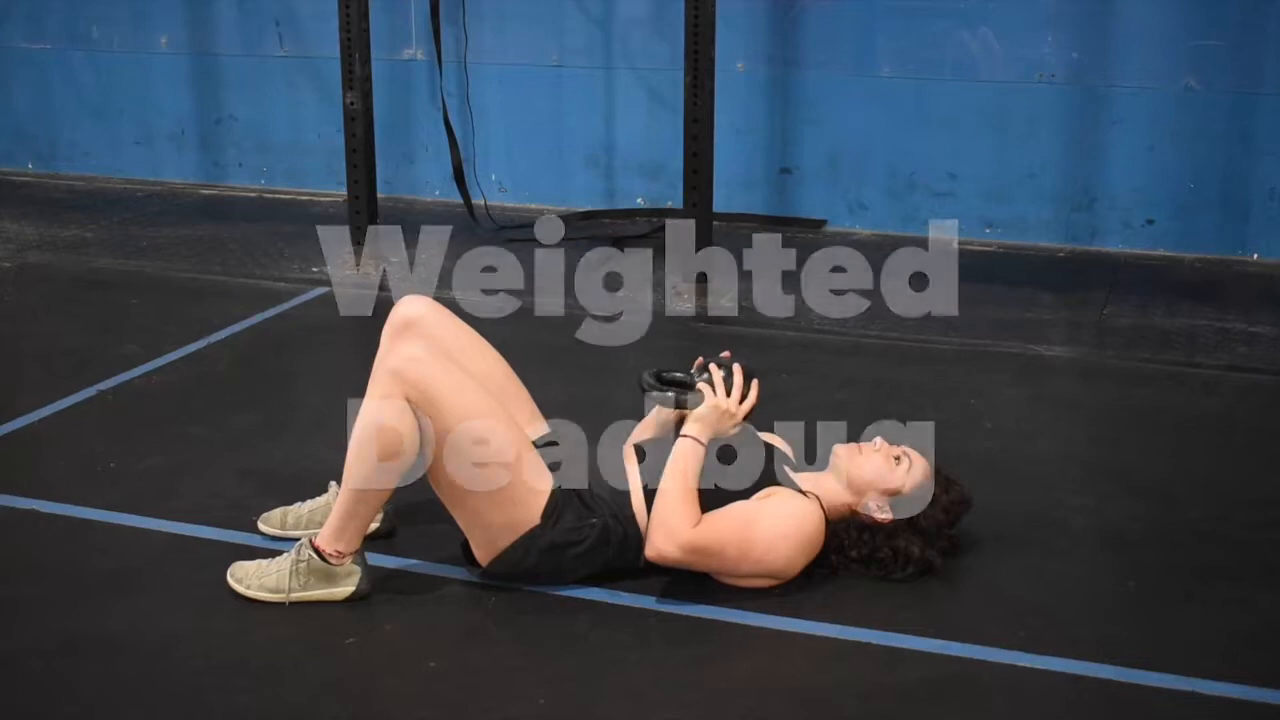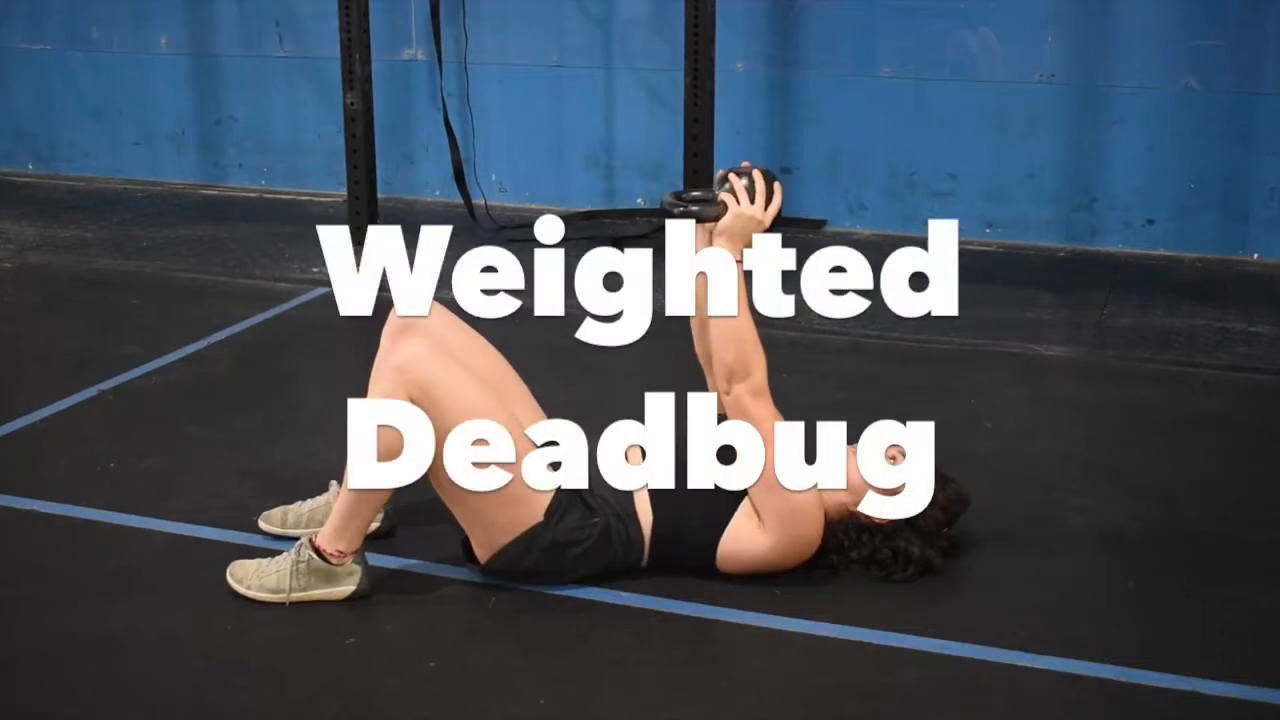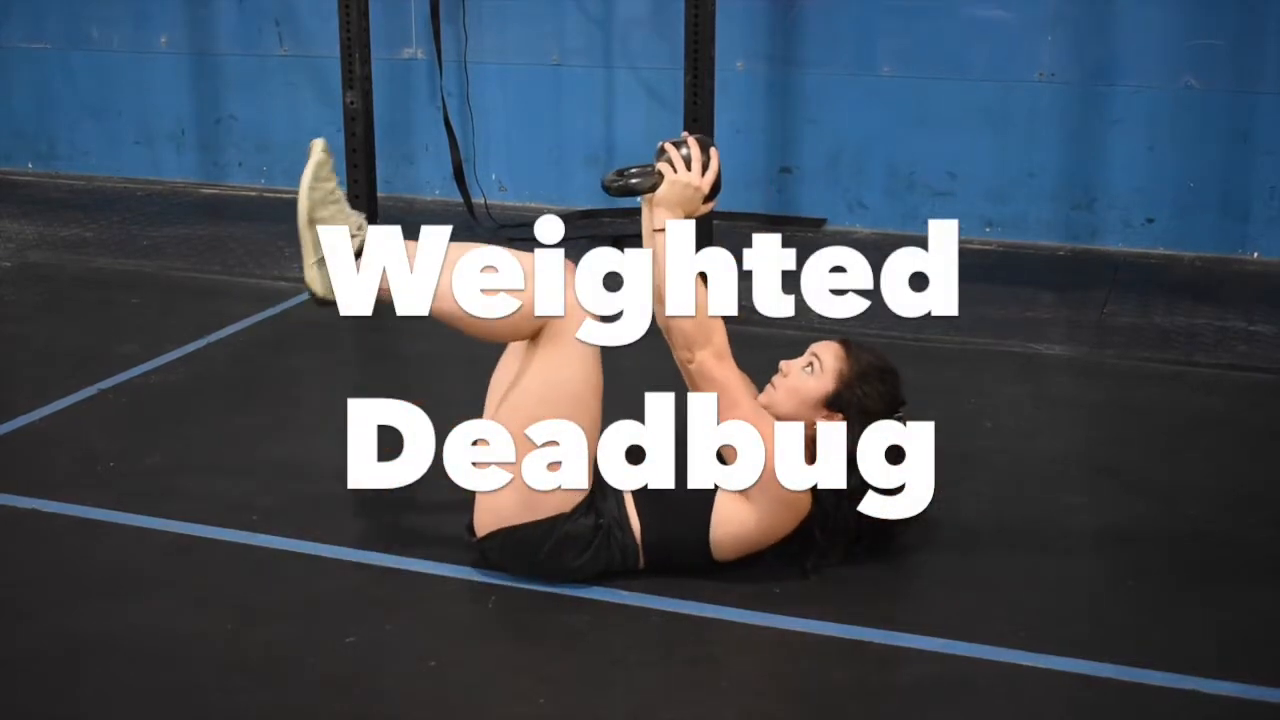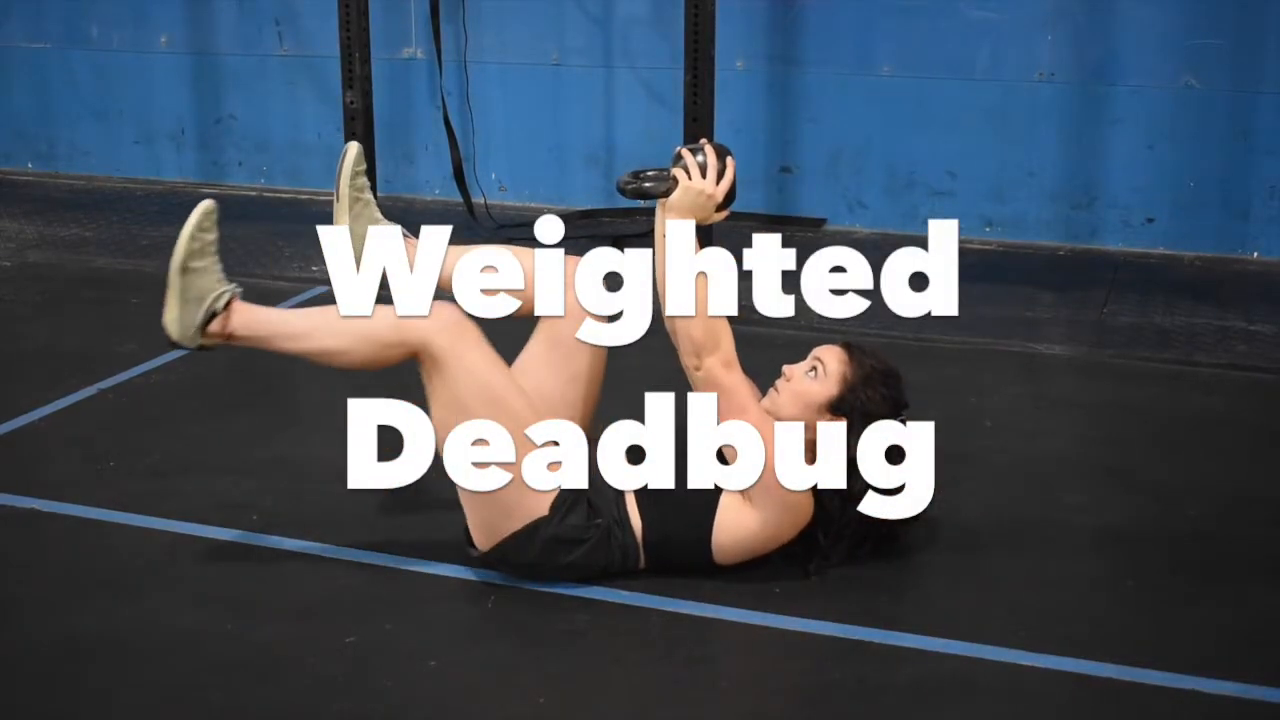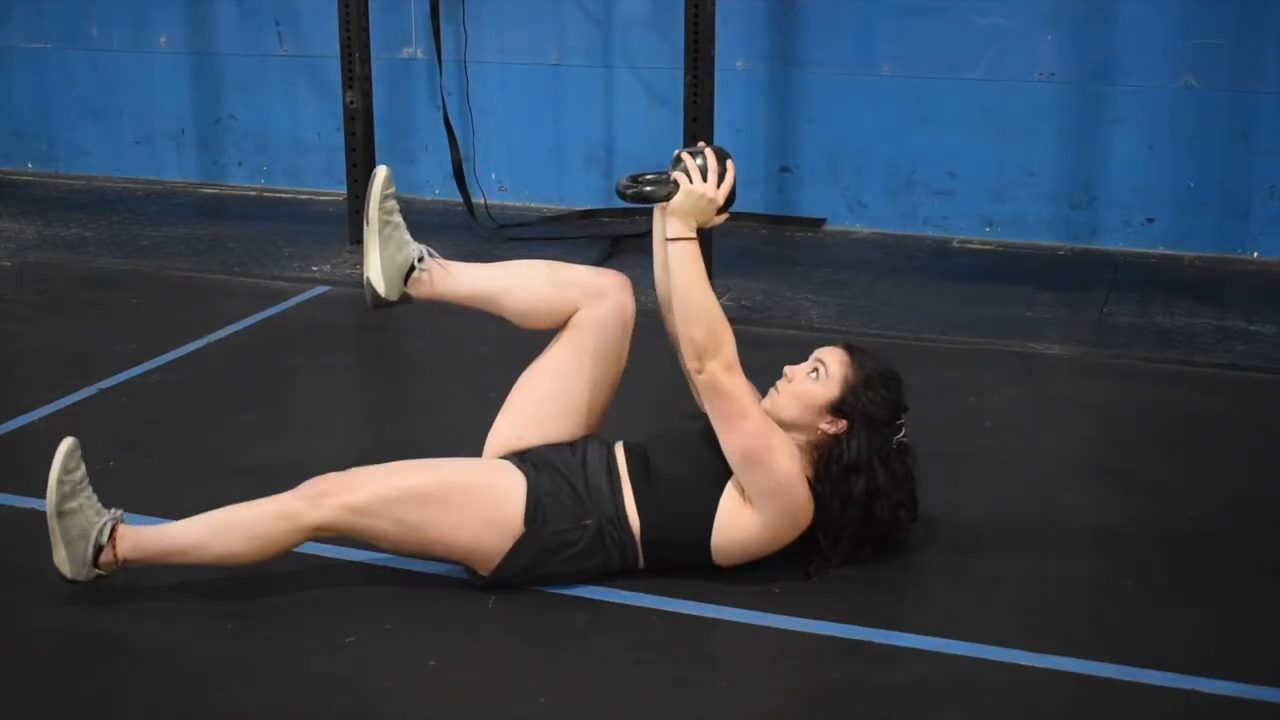
dt=1s
person 1, frame 1
left shoulder: (797, 528)
right shoulder: (783, 463)
left elbow: (666, 541)
left wrist: (696, 431)
right wrist: (676, 404)
left hip: (548, 531)
right hip: (560, 461)
left knee: (407, 368)
right knee: (415, 315)
left ankle: (330, 558)
right ankle: (357, 499)
person 1, frame 2
left shoulder: (796, 526)
left elbow: (741, 388)
right elbow: (716, 362)
left wrist: (731, 249)
right wrist: (706, 241)
left hip: (552, 532)
right hip: (561, 479)
left knee: (410, 365)
right knee: (415, 317)
left ankle: (331, 557)
right ankle: (356, 498)
person 1, frame 3
left shoulder: (784, 489)
right shoulder: (766, 440)
left elbow: (700, 356)
right elbow: (687, 332)
left wrist: (667, 219)
right wrist: (659, 217)
left hip: (544, 534)
right hip: (552, 505)
left knee: (560, 297)
right knee: (553, 283)
right ankle: (362, 253)
person 1, frame 4
left shoulder: (787, 496)
right shoulder: (768, 456)
left elbow: (708, 364)
right elbow: (711, 357)
left wrist: (680, 224)
right wrist: (679, 226)
left hip: (550, 532)
right hip: (564, 487)
left knee: (434, 325)
right knee: (584, 282)
left ankle: (220, 317)
right ankle: (393, 250)
person 1, frame 5
left shoulder: (785, 496)
right shoulder: (758, 447)
left elbow: (709, 367)
right elbow: (697, 346)
left wrist: (683, 227)
right wrist: (668, 222)
left hip: (544, 527)
right hip: (543, 469)
left knee: (323, 499)
right knee: (605, 292)
left ankle: (110, 544)
right ankle: (415, 273)
